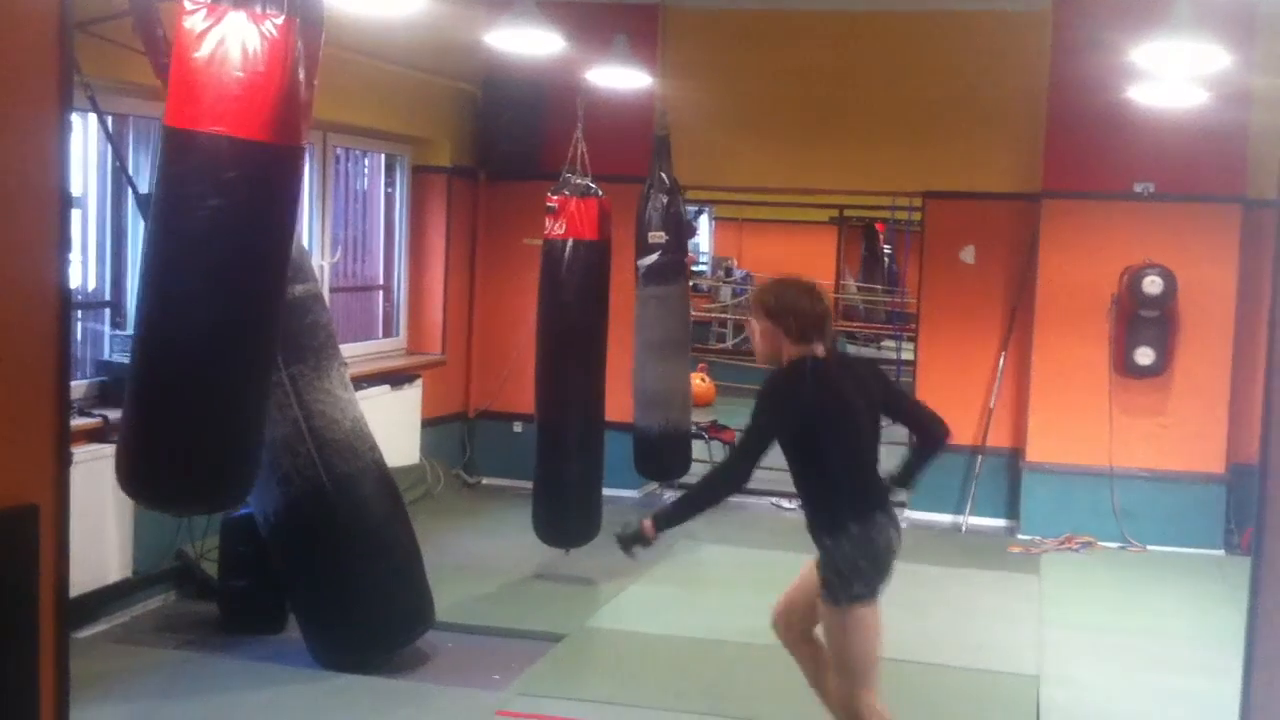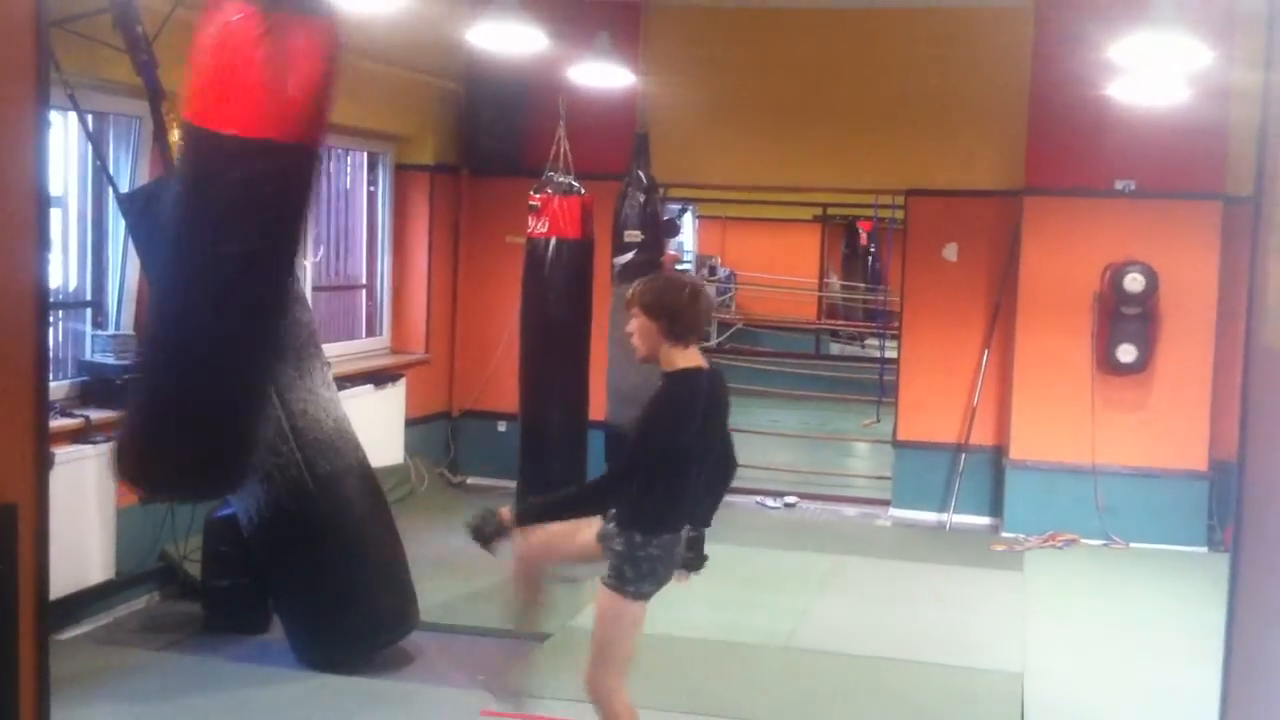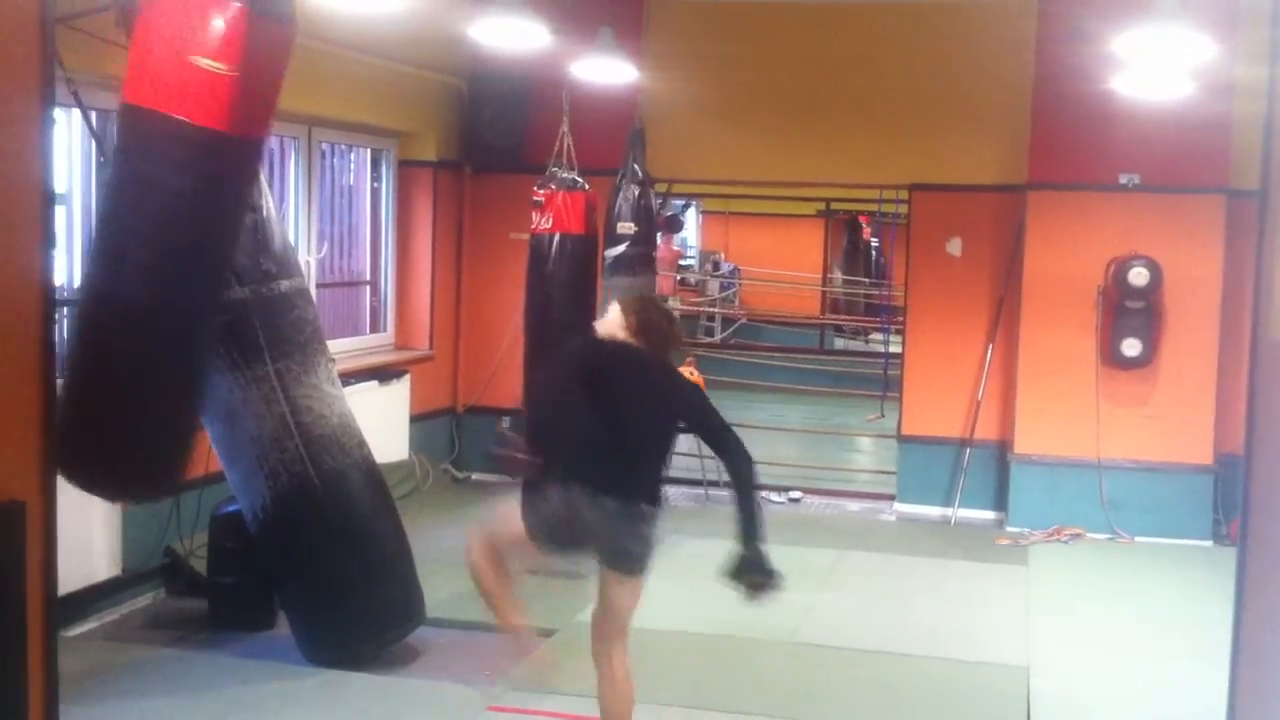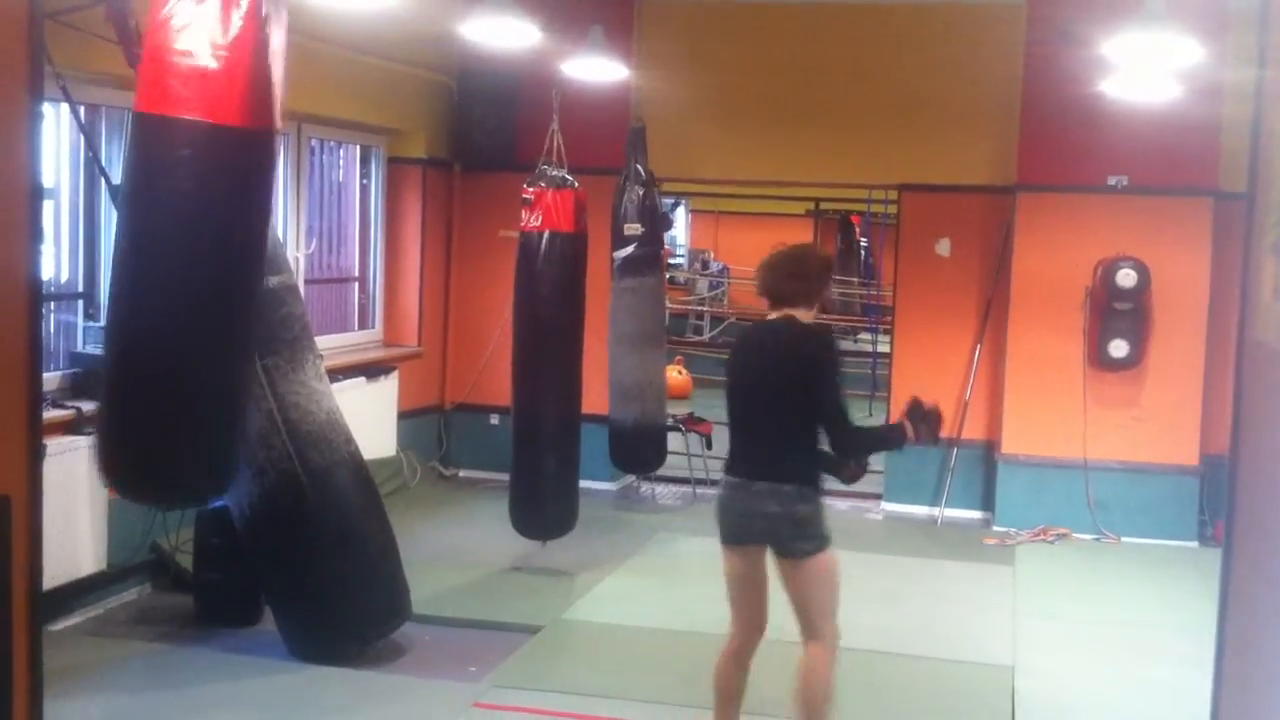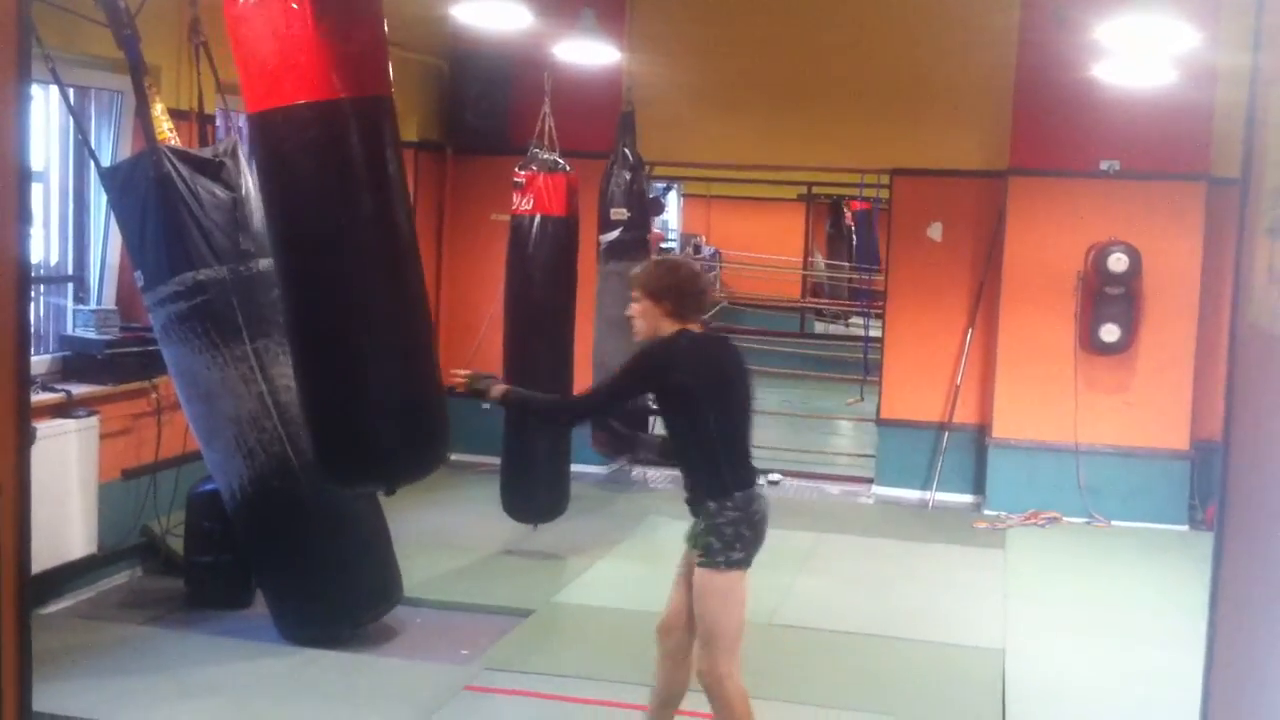
dt=1s
person 1, frame 1
left shoulder: (788, 387)
right shoulder: (857, 370)
left elbow: (732, 474)
right elbow: (935, 430)
left wrist: (654, 525)
right wrist: (896, 484)
left hip: (851, 544)
right hip: (877, 528)
right knee: (788, 621)
person 1, frame 2
left shoulder: (678, 400)
right shoulder: (709, 381)
left elbow: (614, 485)
right elbow: (722, 466)
left wrist: (512, 517)
right wrist: (694, 531)
left hip: (643, 545)
right hip: (655, 529)
left knee: (604, 684)
right knee: (530, 545)
person 1, frame 3
left shoulder: (597, 352)
right shoulder: (682, 389)
left elbow: (544, 392)
right elbow: (738, 462)
right wrist: (751, 547)
left hip: (574, 501)
right hip: (633, 524)
left knee: (484, 544)
right knee: (610, 647)
left ankle: (516, 635)
person 1, frame 4
left shoulder: (745, 343)
right shoulder: (815, 346)
right elbow: (844, 440)
left wrist: (823, 462)
right wrist: (906, 431)
left hip: (739, 496)
right hip: (792, 501)
left knee: (744, 633)
right knee: (821, 639)
person 1, frame 5
left shoulder: (668, 357)
right shoulder: (717, 352)
left elbow: (583, 408)
left wrist: (499, 392)
right wrist: (651, 444)
left hip: (727, 517)
right hip: (720, 512)
left knee: (715, 666)
right knee: (674, 634)
